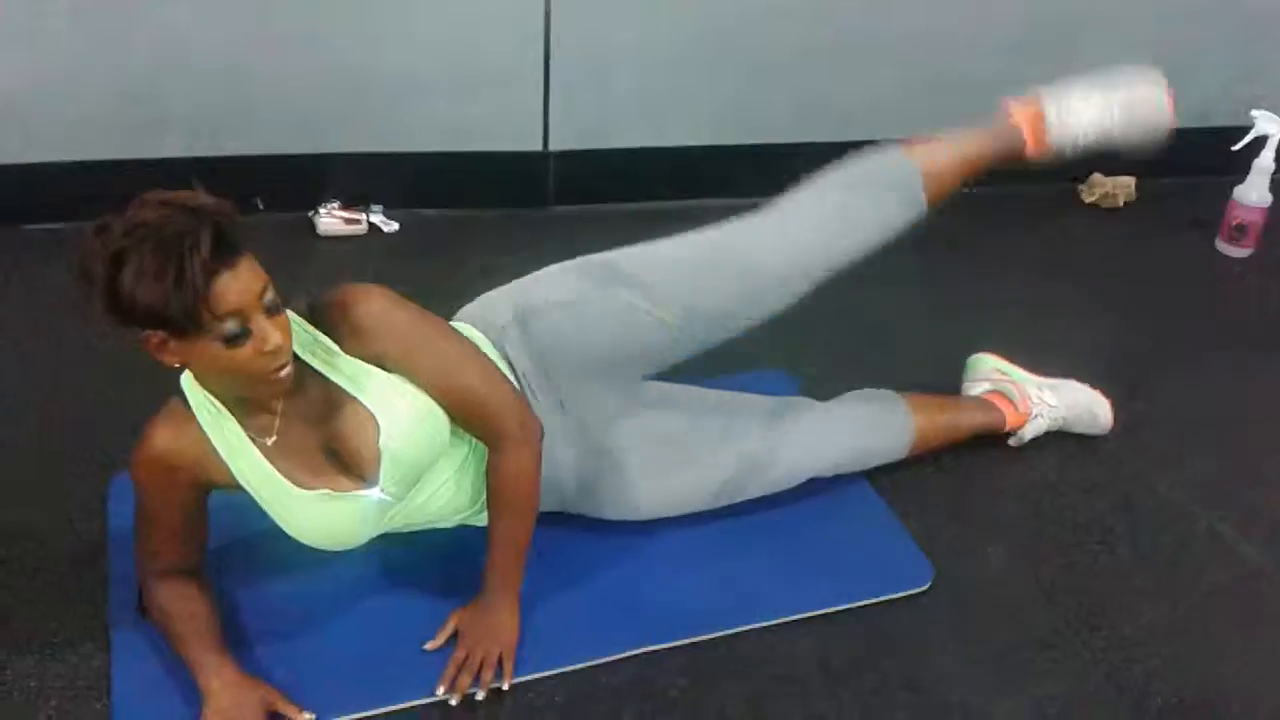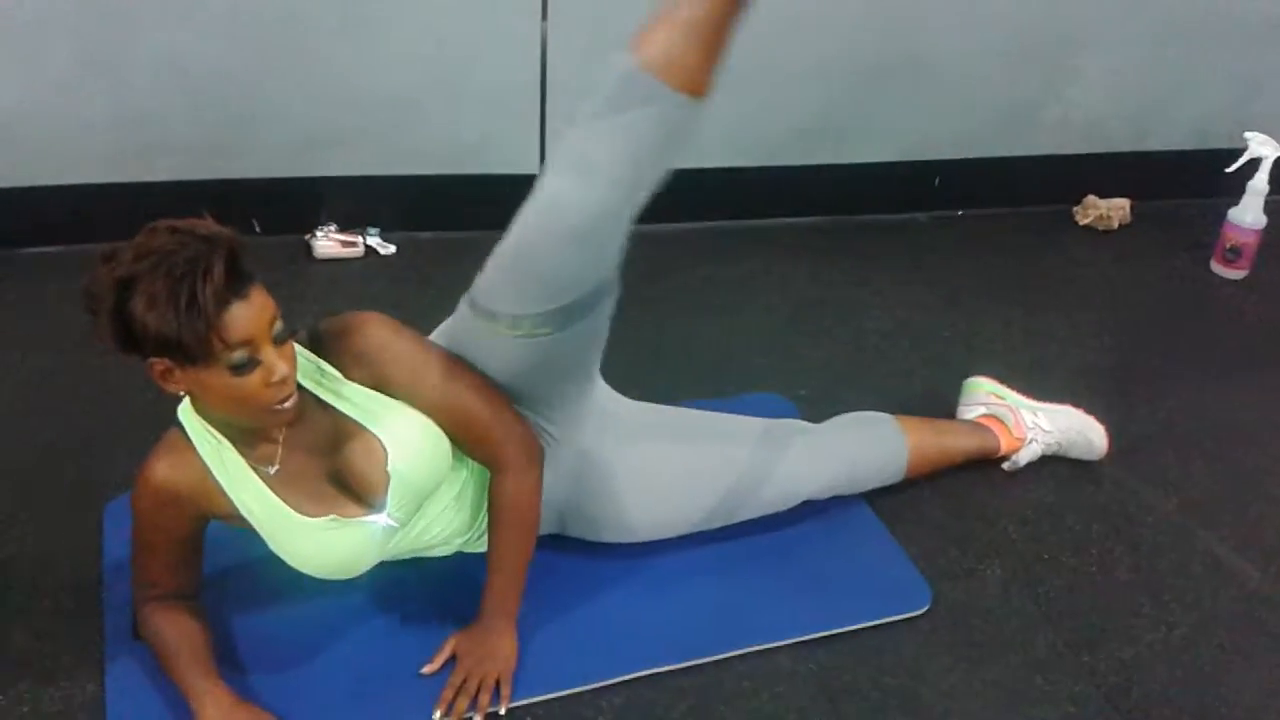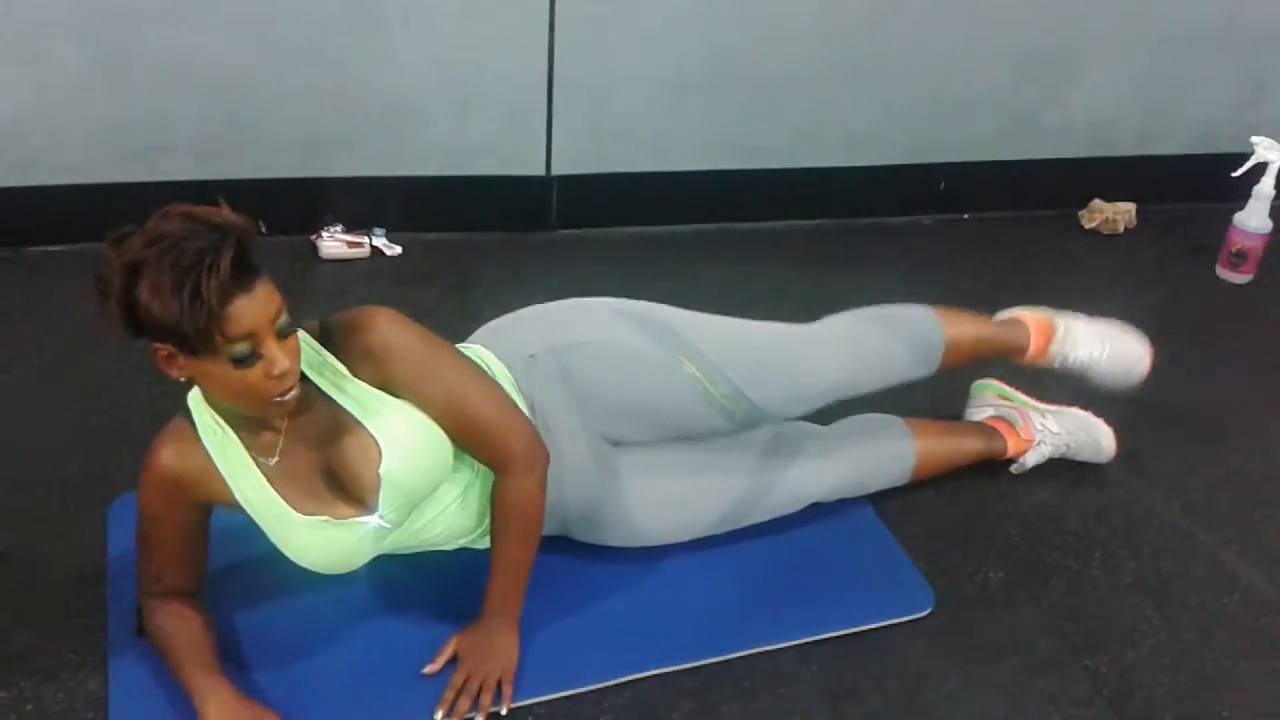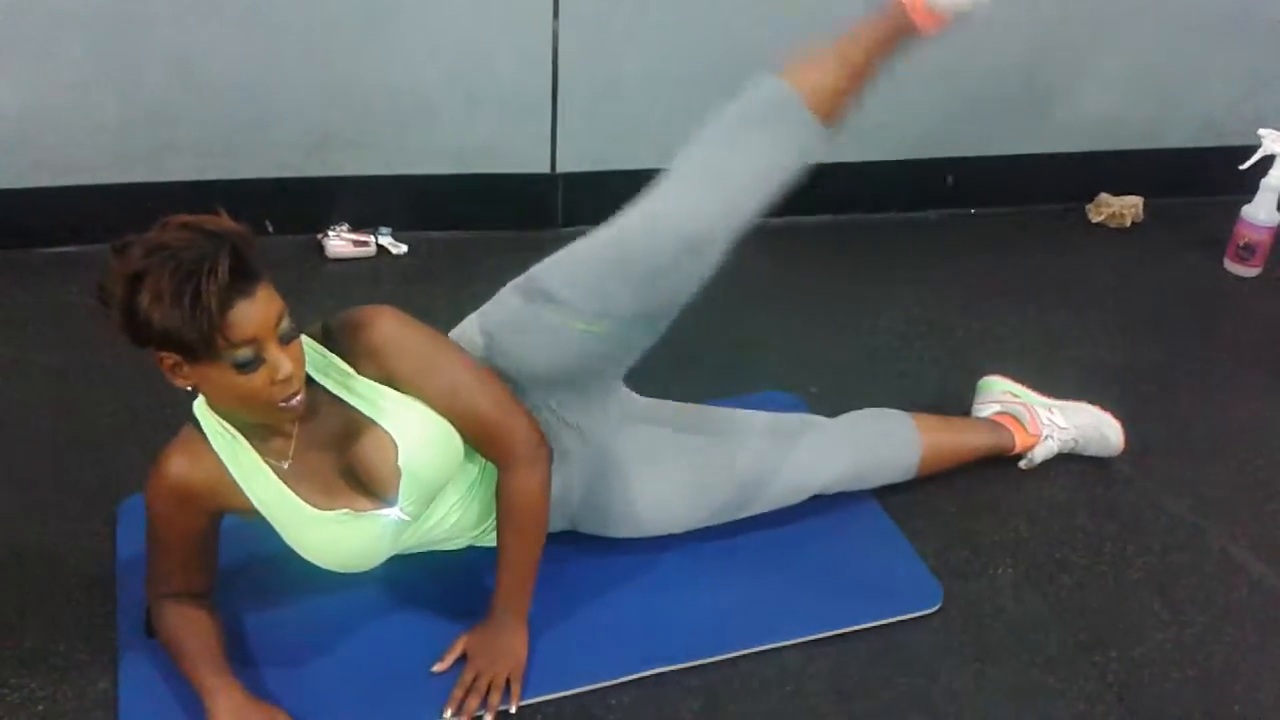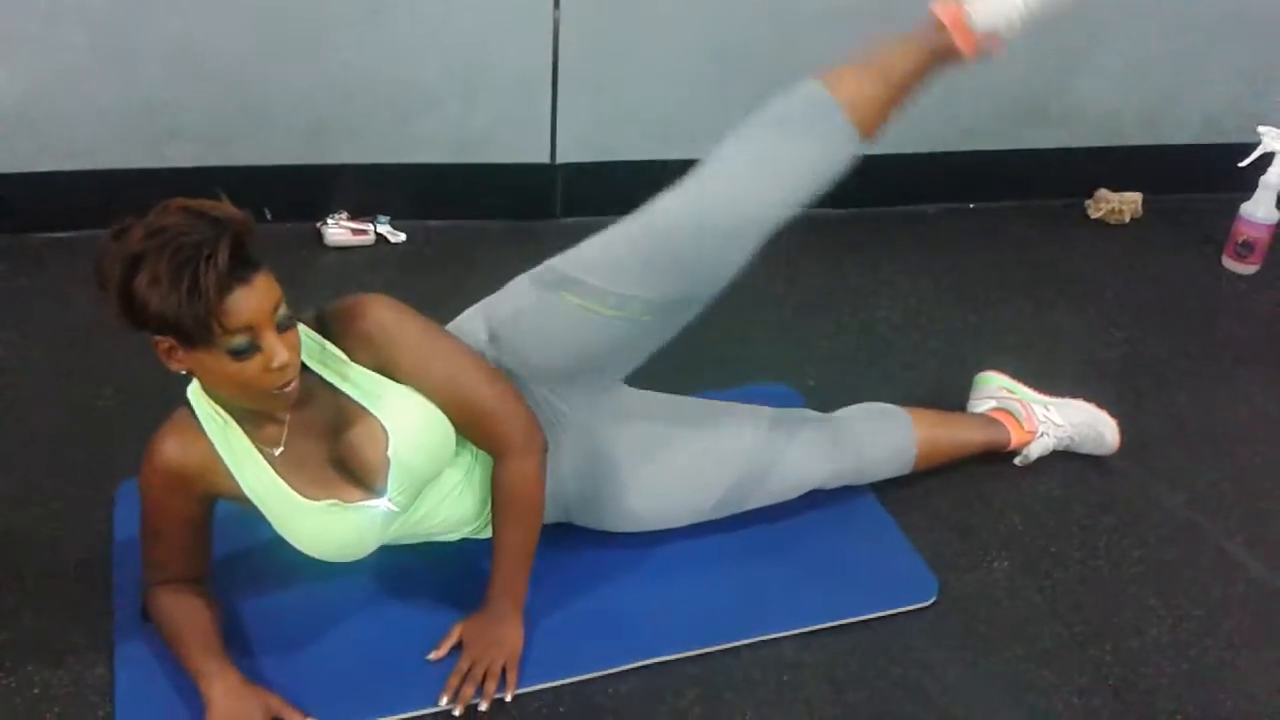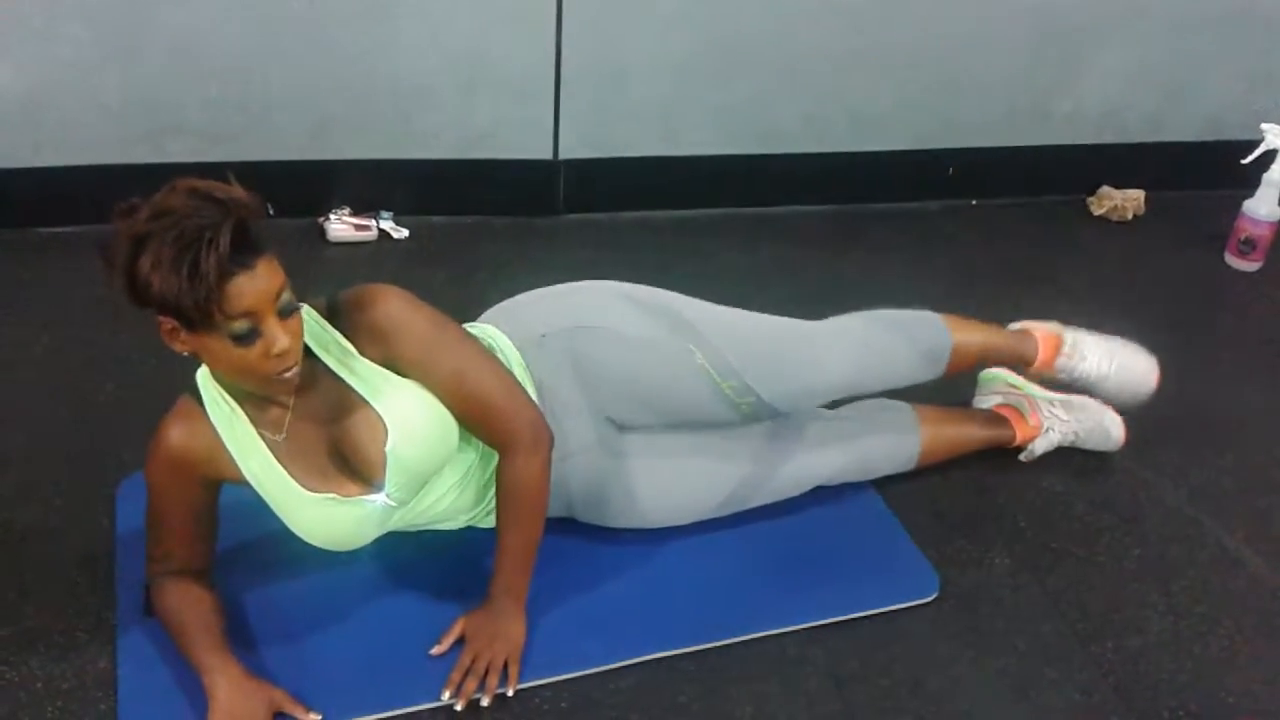
dt=0.7s
person 1, frame 1
left shoulder: (354, 319)
right shoulder: (175, 454)
left elbow: (512, 430)
right elbow: (167, 573)
left wrist: (501, 596)
left hip: (541, 366)
right hip: (559, 481)
left knee: (766, 262)
right knee: (801, 439)
left ankle: (1023, 126)
right ankle: (993, 404)
person 1, frame 2
left shoulder: (355, 348)
right shoulder: (178, 478)
left elbow: (512, 458)
right elbow: (163, 600)
left wrist: (498, 620)
left hip: (532, 409)
right hip: (547, 493)
right ankle: (990, 428)
person 1, frame 3
left shoulder: (368, 343)
right shoulder: (181, 469)
left elbow: (523, 456)
right elbow: (169, 595)
left wrist: (499, 622)
left hip: (555, 382)
right hip: (561, 508)
left knee: (816, 366)
right knee: (801, 467)
left ankle: (1022, 341)
right ankle: (1003, 431)
person 1, frame 4
left shoulder: (370, 342)
right shoulder: (189, 474)
left elbow: (521, 449)
right elbow: (176, 596)
left wrist: (509, 621)
left hip: (534, 380)
right hip: (569, 497)
left knee: (673, 236)
right knee: (805, 460)
right ankle: (1007, 426)
person 1, frame 5
left shoulder: (364, 328)
right shoulder: (184, 457)
left elbow: (511, 435)
right elbow: (172, 584)
left wrist: (506, 613)
left hip: (531, 378)
right hip: (561, 483)
left knee: (696, 238)
right knee: (802, 453)
right ankle: (1005, 421)
person 1, frame 6
left shoulder: (372, 320)
right shoulder: (189, 446)
left elbow: (525, 434)
right elbow: (177, 574)
left wrist: (507, 605)
left hip: (565, 366)
right hip: (569, 485)
left knee: (822, 365)
right knee: (803, 452)
left ankle: (1029, 351)
right ankle: (1007, 420)
